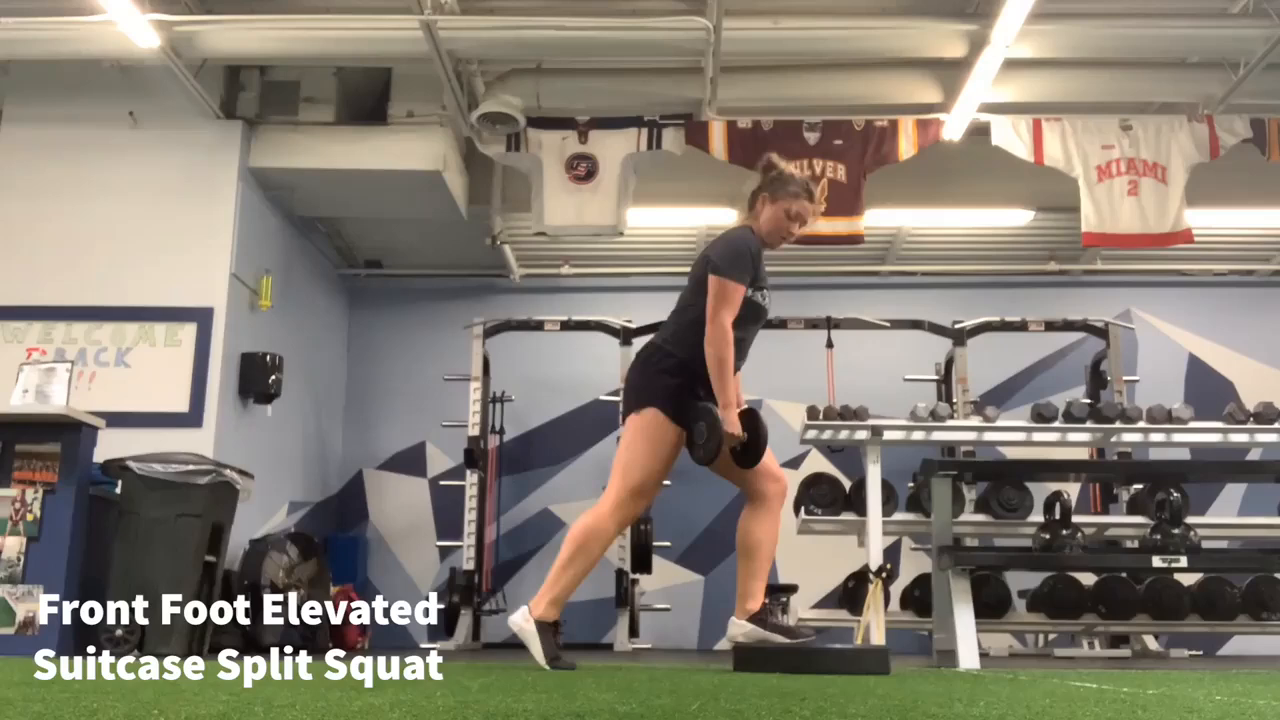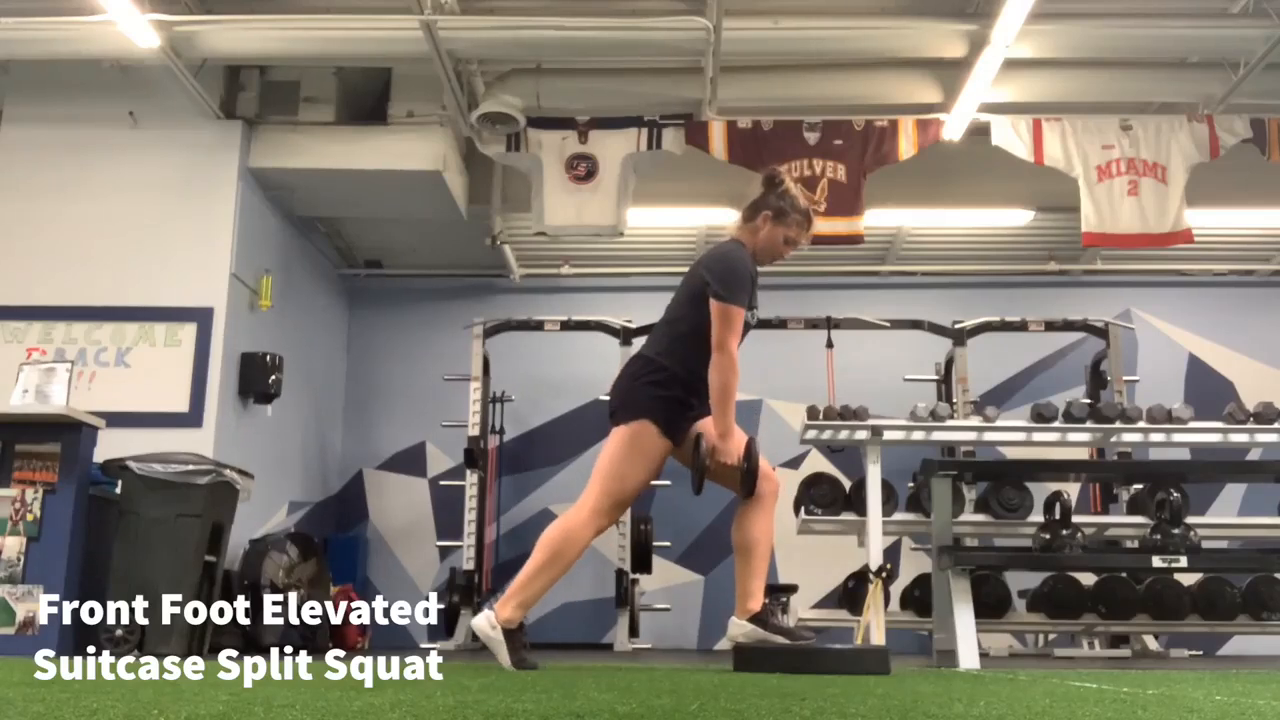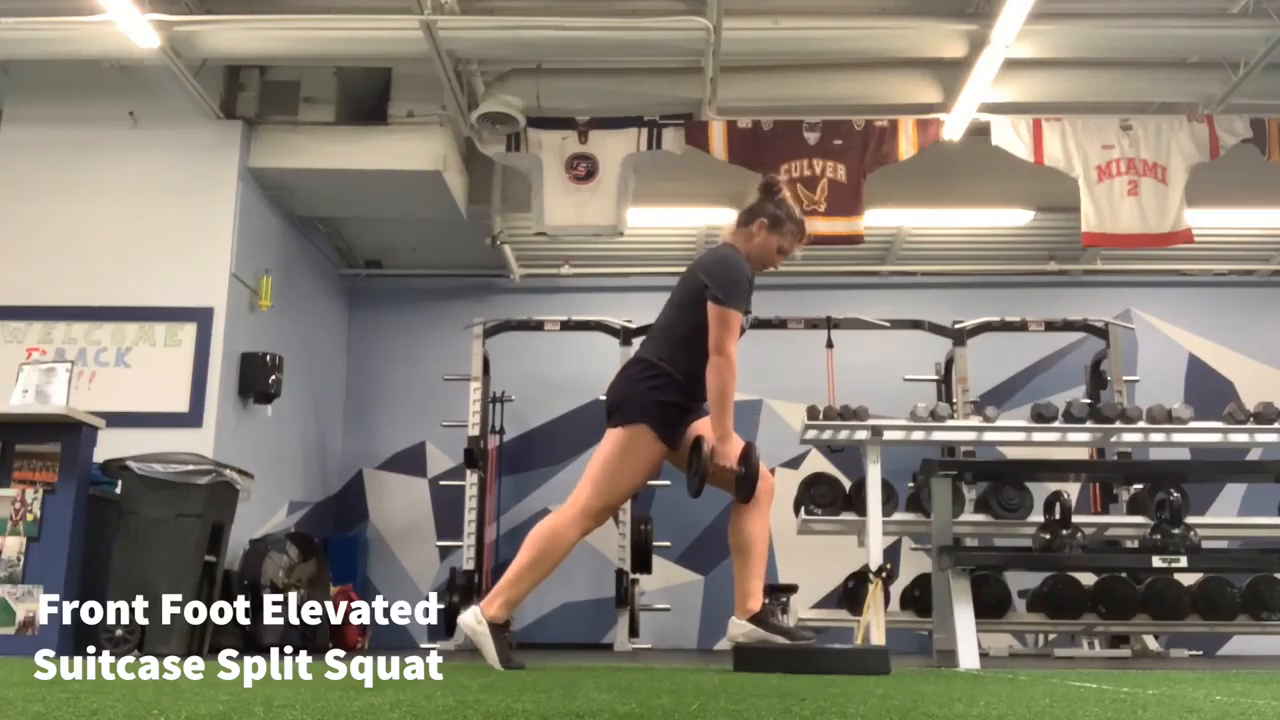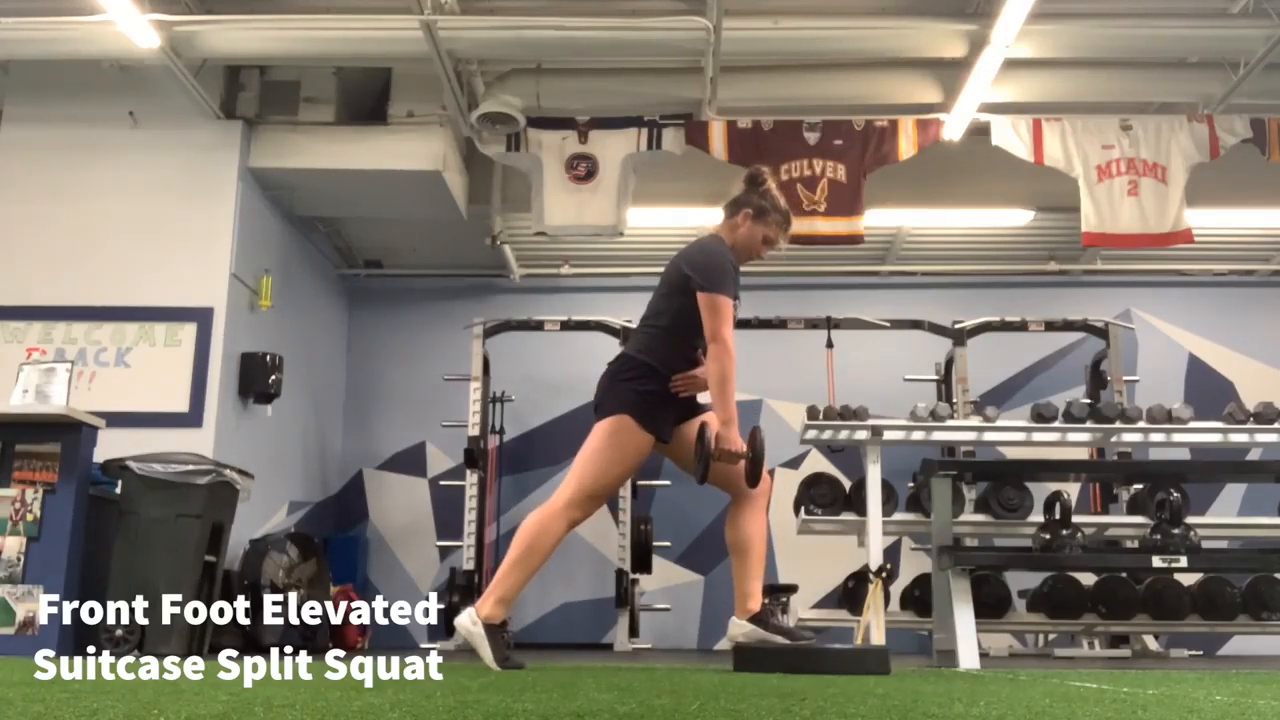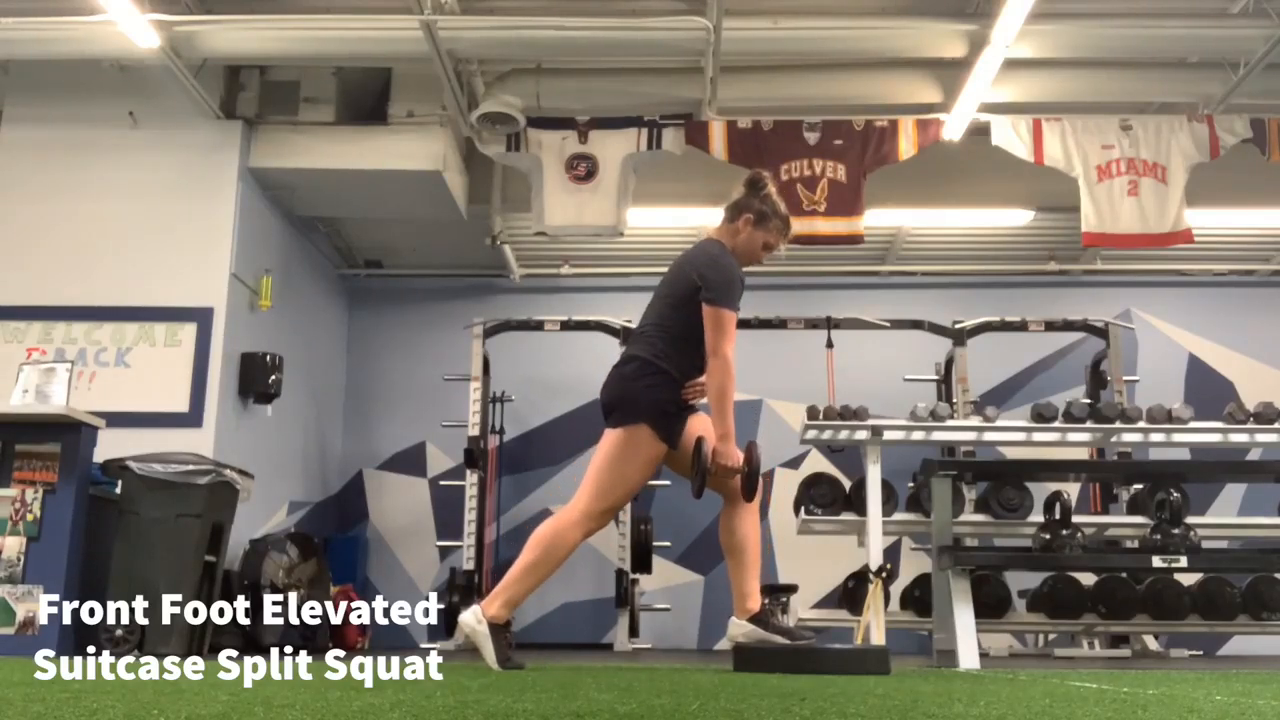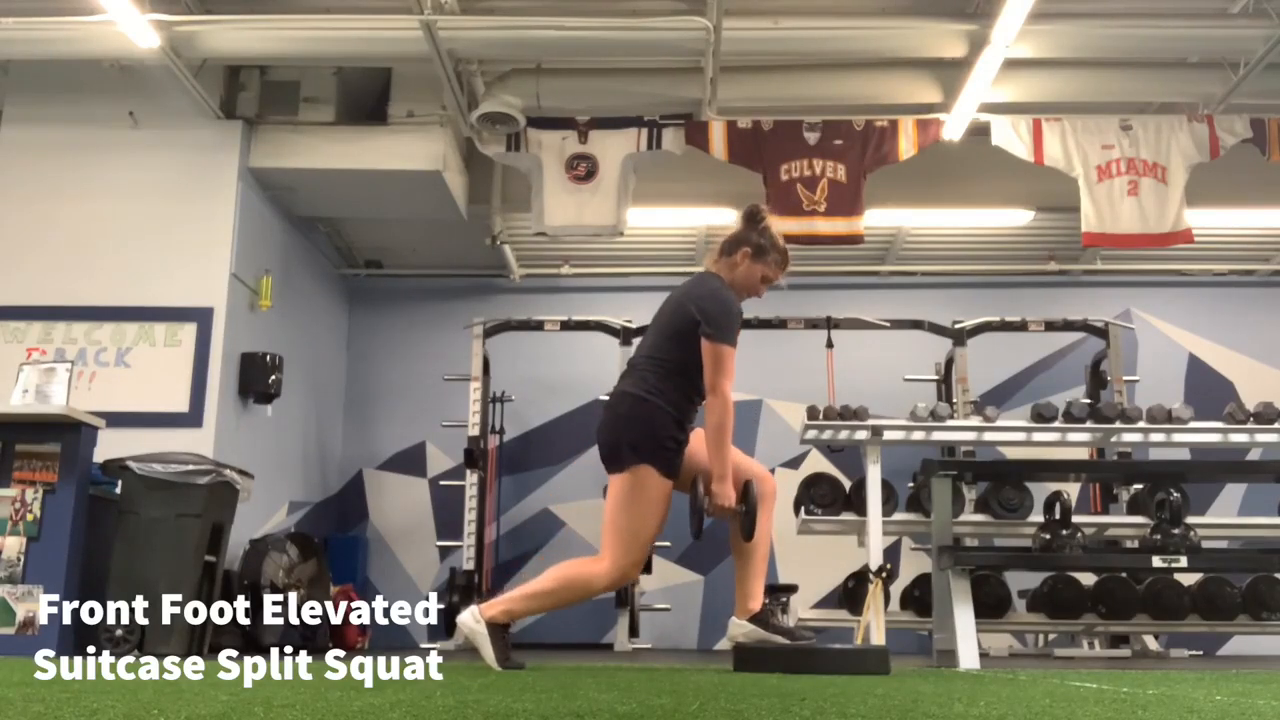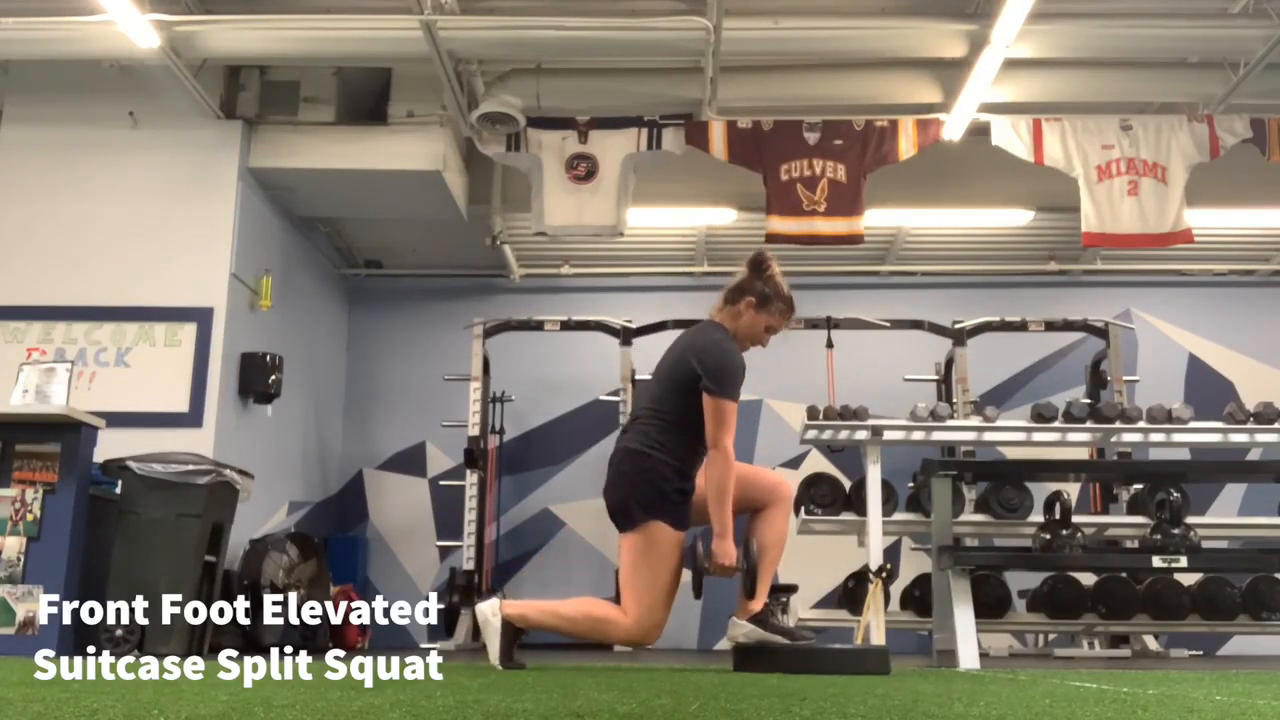
dt=0.7s
person 1, frame 1
left shoulder: (753, 259)
right shoulder: (738, 246)
right elbow: (717, 327)
left wrist: (731, 406)
right wrist: (729, 409)
left hip: (695, 392)
right hip: (664, 383)
left knee: (769, 484)
right knee: (623, 503)
left ankle: (749, 616)
right ankle: (540, 616)
person 1, frame 2
left shoulder: (734, 265)
right shoulder: (734, 263)
right elbow: (723, 352)
left wrist: (719, 430)
right wrist: (726, 434)
left hip: (680, 400)
right hip: (651, 394)
left knee: (763, 485)
right knee: (597, 510)
left ankle: (750, 616)
right ankle: (503, 618)
person 1, frame 3
left shoulder: (723, 266)
right shoulder: (731, 269)
right elbow: (721, 356)
left wrist: (719, 432)
right wrist: (724, 439)
left hip: (675, 403)
right hip: (648, 397)
left knee: (758, 487)
right knee: (587, 510)
left ankle: (749, 615)
right ankle: (489, 614)
person 1, frame 4
left shoulder: (716, 262)
right shoulder: (714, 258)
right elbow: (720, 342)
left wrist: (706, 374)
right wrist: (729, 425)
left hip: (671, 397)
right hip: (637, 391)
left knee: (753, 486)
right knee: (573, 504)
left ankle: (749, 616)
right ankle: (485, 616)
person 1, frame 5
left shoulder: (704, 258)
right shoulder: (723, 269)
right elbow: (720, 355)
left wrist: (702, 380)
right wrist: (724, 438)
left hip: (662, 396)
right hip: (644, 395)
left knee: (742, 486)
right knee: (589, 513)
left ankle: (749, 616)
right ankle: (490, 615)
person 1, frame 6
left shoulder: (700, 290)
right shoulder: (721, 303)
right elbow: (718, 395)
right wrist: (721, 480)
left hip: (655, 425)
right hip: (643, 429)
left knee: (760, 486)
right knee: (617, 569)
left ankle: (750, 615)
right ankle: (489, 615)
person 1, frame 7
left shoulder: (703, 338)
right shoulder: (724, 355)
right elbow: (720, 450)
right wrist: (723, 537)
left hip: (654, 473)
right hip: (649, 483)
left knee: (777, 493)
right knee: (640, 627)
left ankle: (753, 615)
right ankle: (507, 613)
